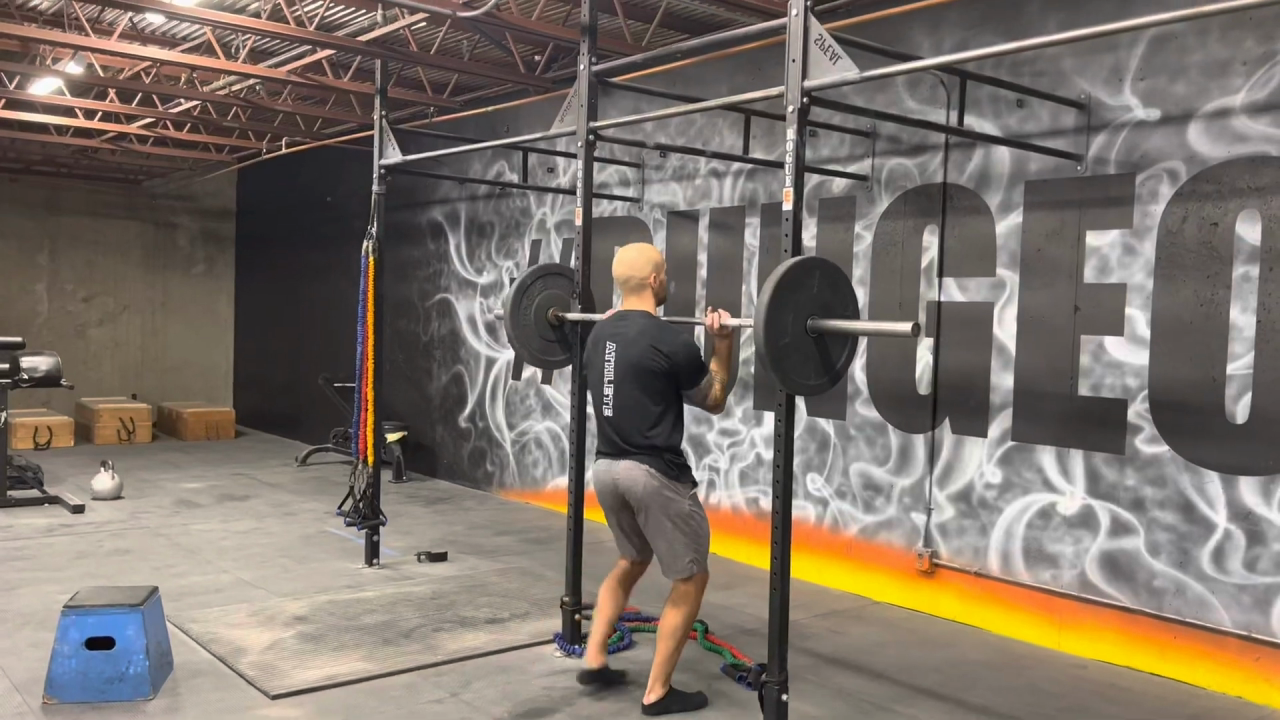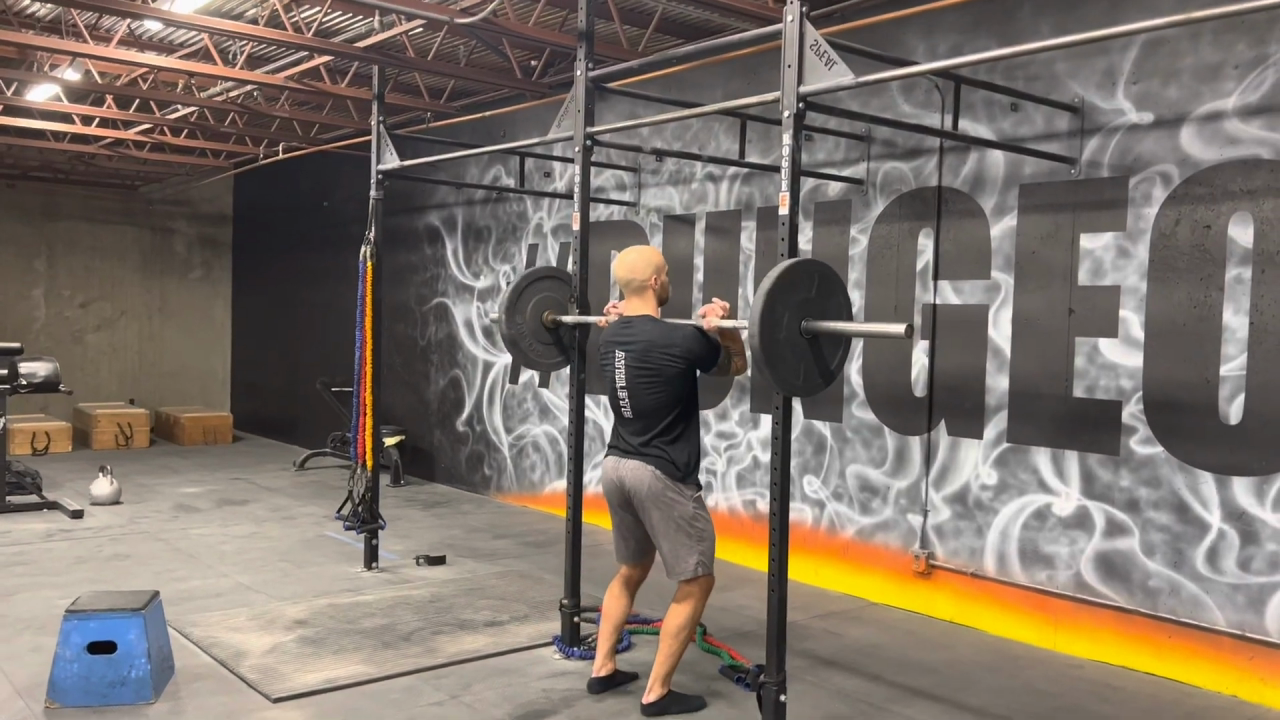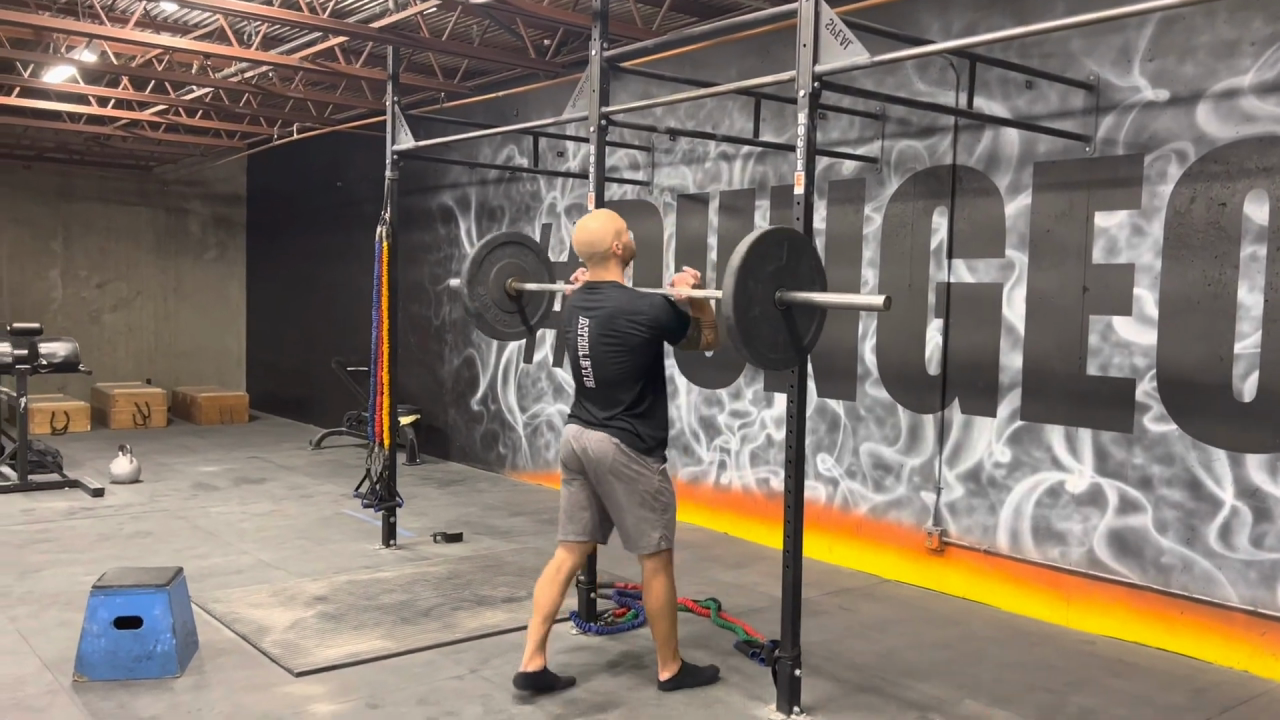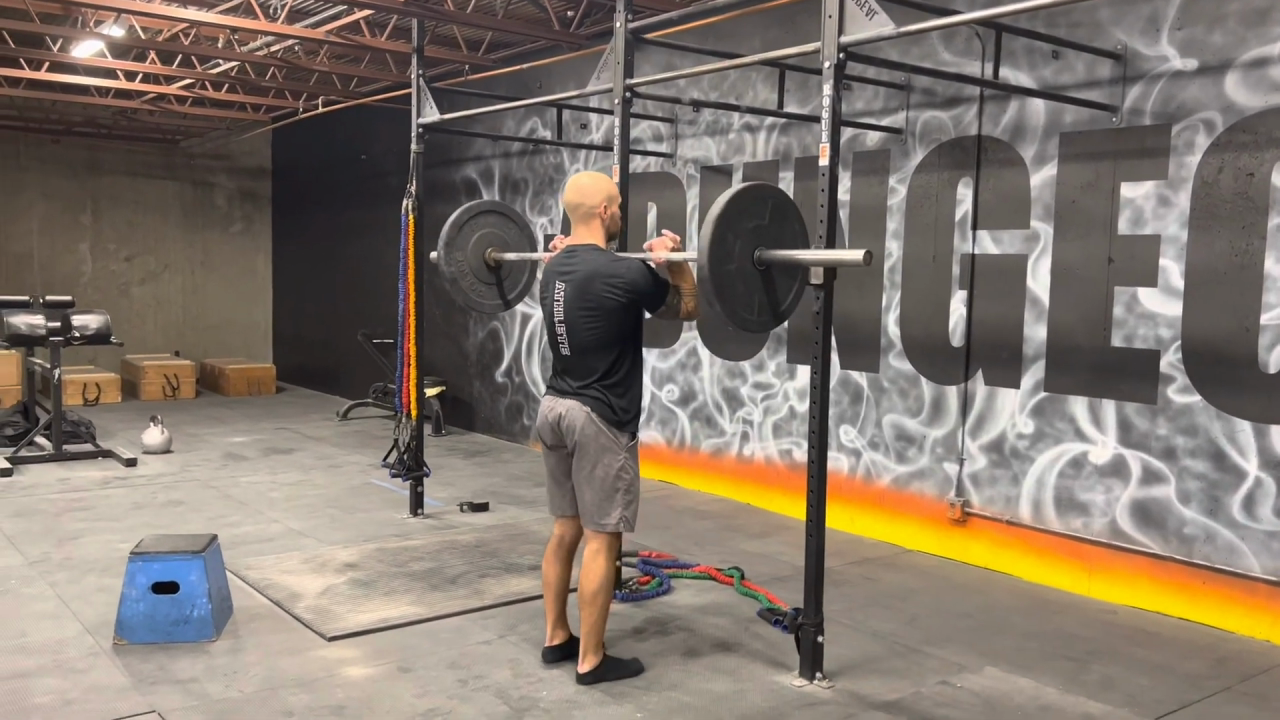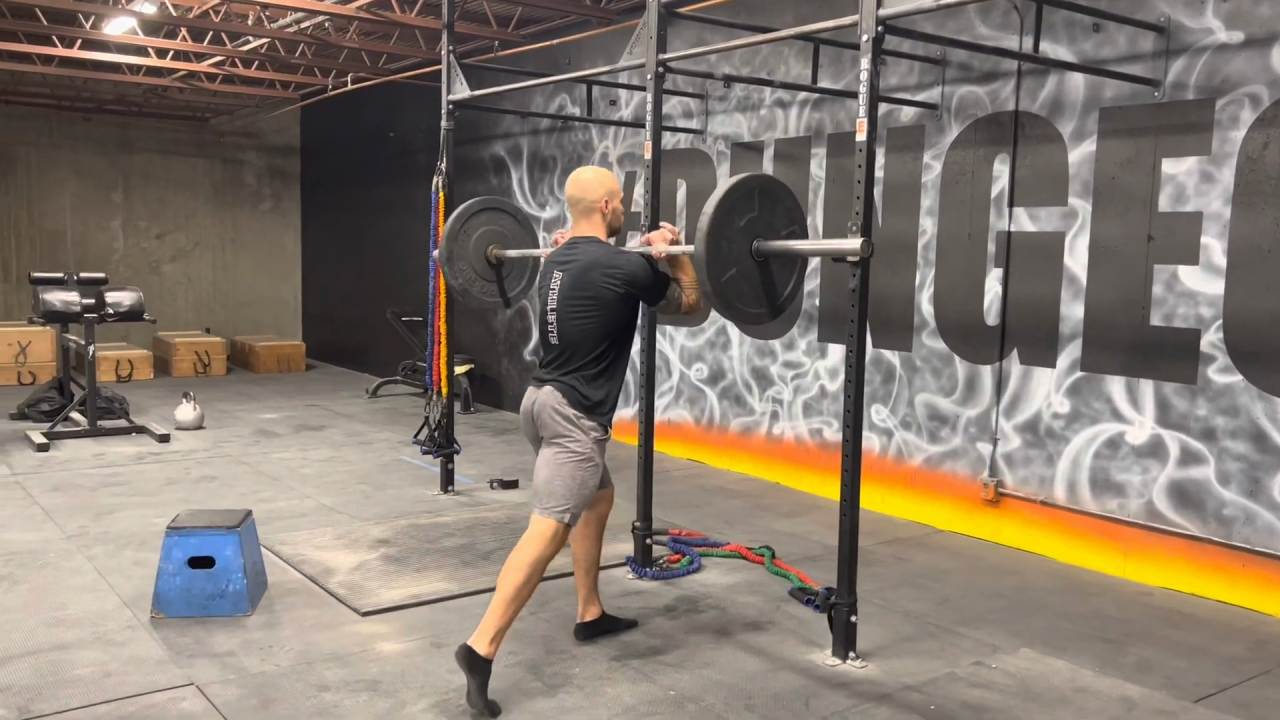
dt=1s
person 1, frame 1
left shoulder: (598, 332)
right shoulder: (670, 341)
right elbow: (714, 402)
right wrist: (722, 346)
left hip: (606, 468)
right hip: (654, 474)
left knee: (633, 562)
right knee: (690, 580)
left ankle: (594, 658)
person 1, frame 2
left shoulder: (611, 336)
right shoulder: (680, 339)
right elbow: (736, 366)
right wrist: (722, 328)
left hip: (616, 467)
right hip: (662, 476)
left knee: (631, 571)
right knee: (695, 583)
left ankle: (603, 668)
person 1, frame 3
left shoulder: (575, 303)
right shoulder: (648, 309)
right elbow: (708, 340)
right wrist: (696, 298)
left hip: (578, 437)
right hip: (628, 448)
left knee: (570, 552)
right knee: (656, 559)
left ankle: (533, 662)
right ankle: (670, 668)
person 1, frame 4
left shoulder: (554, 268)
right shoulder: (625, 273)
right elbow: (687, 308)
right wrist: (674, 260)
left hip: (554, 409)
right hip: (600, 420)
left knee: (566, 530)
right knee: (601, 539)
left ankle: (556, 637)
right ankle: (591, 660)
person 1, frame 5
left shoulder: (556, 260)
right shoulder: (624, 266)
right elbow: (689, 301)
right wrist: (674, 251)
left hip: (542, 398)
right hip: (574, 412)
left knee: (597, 499)
right knee: (547, 530)
left ankle: (590, 613)
right ankle: (480, 647)
